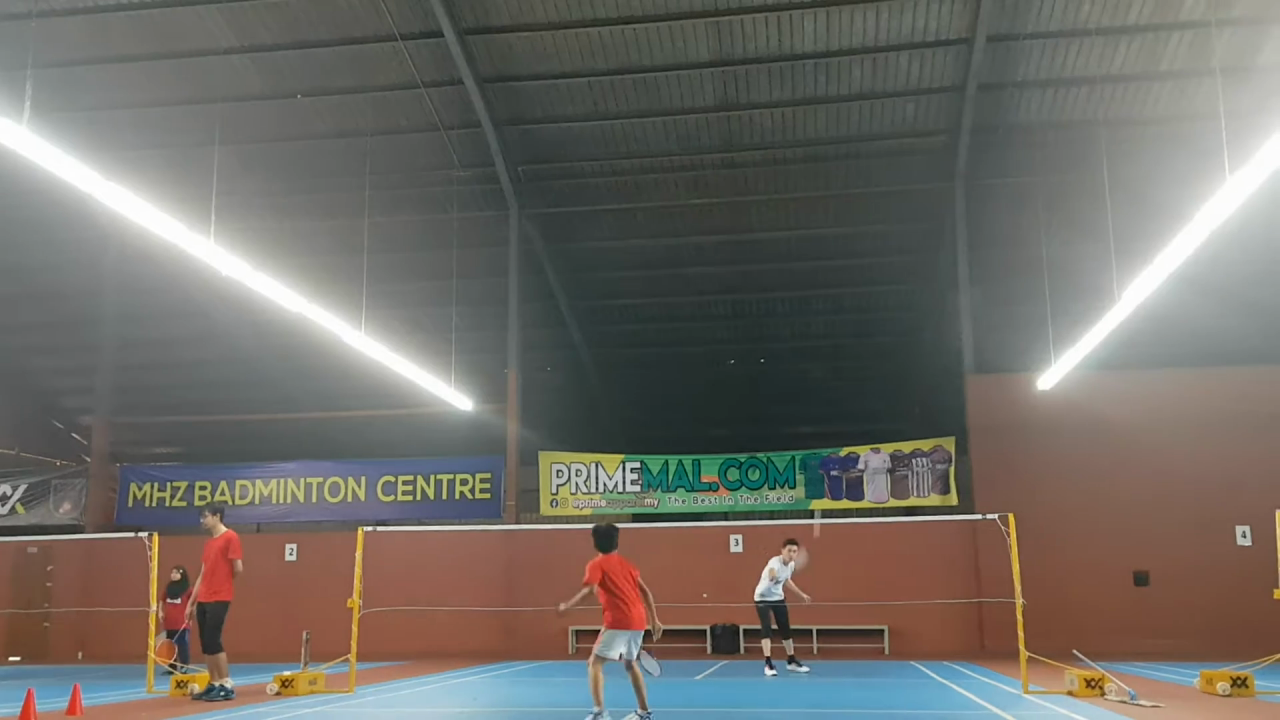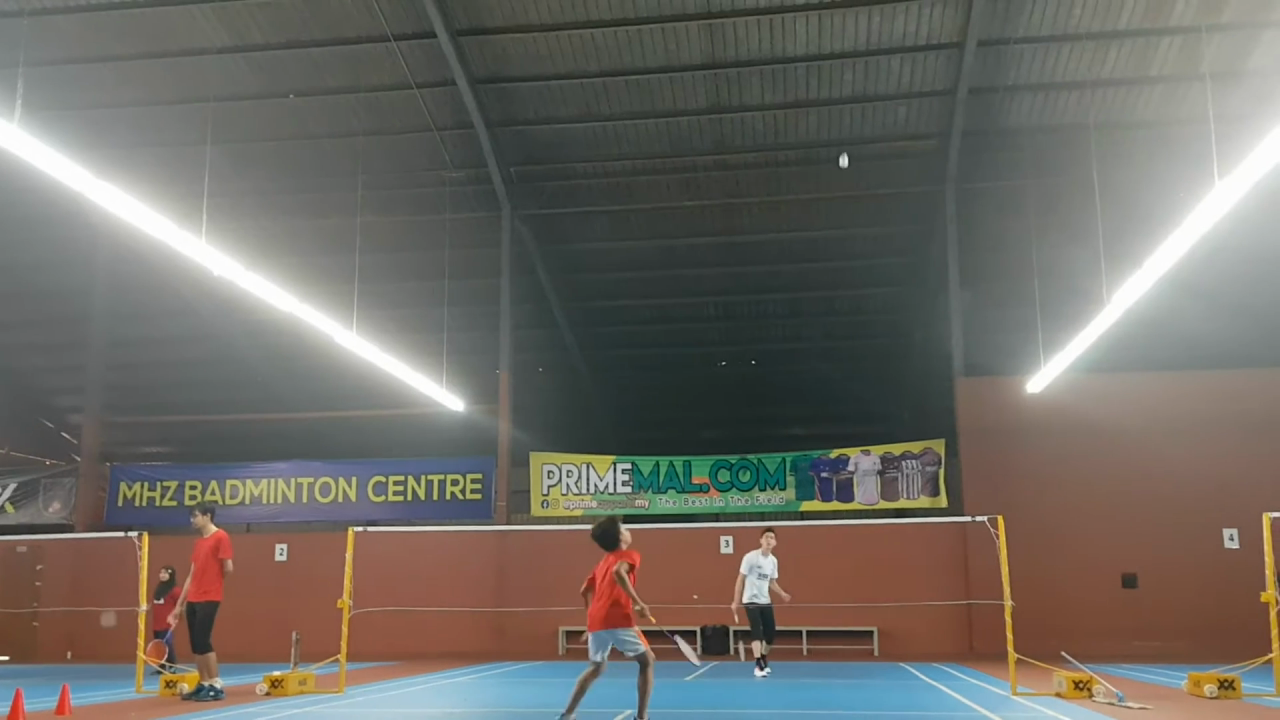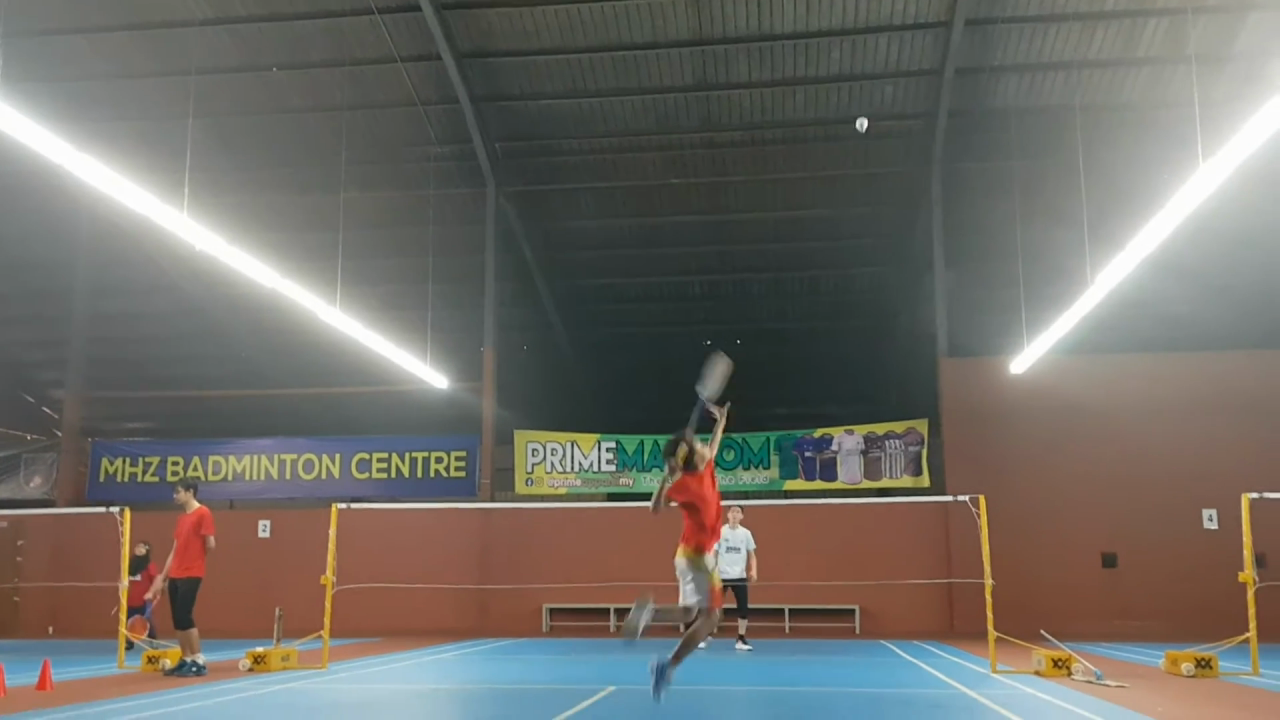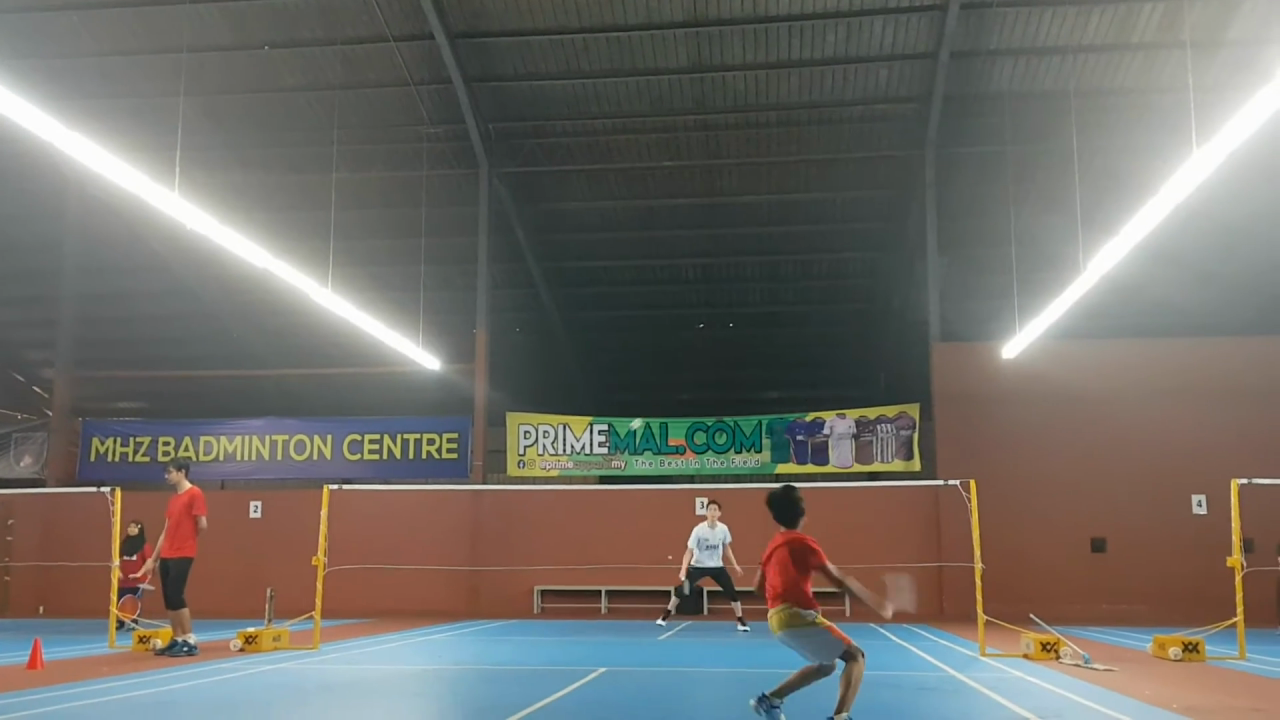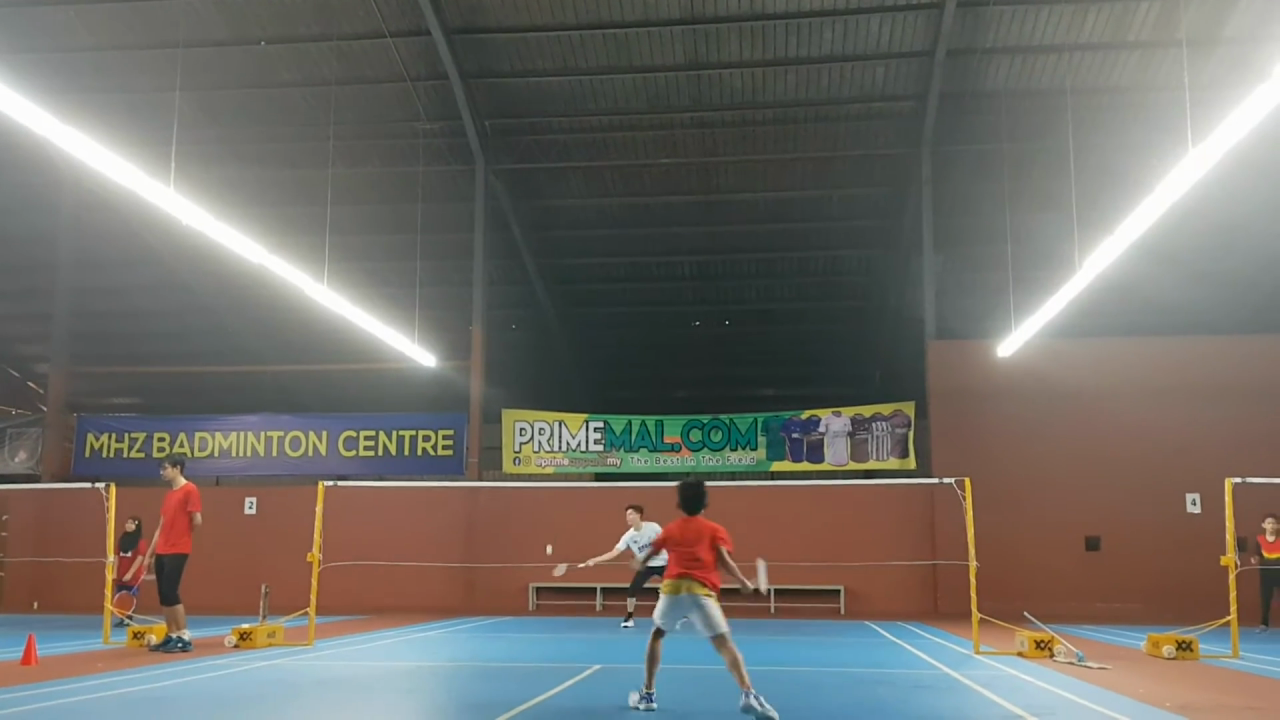
dt=0.5s
person 1, frame 1
left shoulder: (595, 564)
right shoulder: (627, 564)
left elbow: (589, 589)
right elbow: (646, 593)
left wrist: (567, 606)
right wrist: (654, 620)
left hip: (617, 622)
right hip: (637, 622)
left knee: (595, 663)
right knee: (630, 664)
person 1, frame 2
left shoulder: (603, 562)
right shoulder: (629, 555)
left elbow: (585, 591)
right elbow: (618, 572)
right wrist: (639, 603)
left hip: (596, 623)
right hip: (619, 622)
left knee: (596, 669)
right knee: (647, 662)
person 1, frame 3
left shoulder: (706, 468)
right shoulder: (685, 481)
left elbow: (713, 448)
right elbow: (656, 507)
left wrist: (721, 420)
right wrist: (669, 476)
left hip: (696, 554)
right hip: (696, 554)
left knee: (691, 612)
right knee: (708, 615)
right ankle: (667, 665)
person 1, frame 4
left shoulder: (773, 546)
right shoulder: (803, 544)
left elbow: (759, 586)
right elbow: (836, 578)
right wrist: (873, 602)
left hip: (778, 617)
right hip: (797, 615)
left knee: (826, 665)
right knee: (855, 657)
left ankle: (769, 700)
person 1, frame 5
left shoulder: (672, 529)
right shoulder: (715, 530)
left elbow: (644, 558)
right elbow: (725, 561)
left wrist: (637, 564)
right wrist: (745, 584)
left hip: (672, 588)
right hip: (701, 592)
left knee: (656, 636)
right knee: (725, 645)
left ankle: (647, 695)
right ankle: (750, 697)
person 2, frame 1
left shoulder: (230, 537)
right shoulder: (209, 543)
left elbow: (238, 568)
right elbow: (202, 575)
left wrist: (222, 582)
right wrist: (192, 602)
left hip: (219, 599)
right hip: (203, 600)
left knee: (213, 641)
right knee: (206, 643)
left ankle: (227, 686)
right ankle: (214, 684)
person 2, frame 2
left shoulder: (220, 537)
right shoulder: (199, 542)
left elbow: (228, 568)
right elbow: (192, 575)
left wrist: (213, 582)
right wrist: (180, 603)
left hip: (208, 599)
right hip: (193, 600)
left knee: (203, 641)
right knee: (196, 643)
left ankle: (216, 686)
right ankle: (203, 684)
person 2, frame 3
left shoulder: (203, 513)
right shoulder: (182, 518)
left elbow: (210, 545)
right elbow: (175, 551)
left wrist: (194, 558)
right wrist: (162, 578)
left hip: (191, 575)
right hip: (175, 576)
left knee: (184, 617)
right knee: (178, 619)
left ankle: (198, 661)
right ankle: (186, 660)
person 2, frame 4
left shoulder: (194, 494)
right shoulder: (173, 499)
left elbow: (202, 525)
right elbow: (166, 531)
left wrist: (186, 539)
right wrist: (153, 558)
left hip: (182, 555)
right hip: (167, 556)
left knee: (176, 597)
right knee: (168, 599)
left ankle: (189, 641)
right ankle: (177, 639)
person 2, frame 5
left shoulder: (189, 490)
right shoulder: (169, 494)
left elbow: (197, 521)
right elbow: (161, 527)
left wrist: (181, 535)
right wrist: (149, 554)
left hip: (177, 551)
right hip: (162, 552)
left knee: (170, 593)
right knee: (163, 594)
left ankle: (184, 637)
right ankle: (171, 636)
